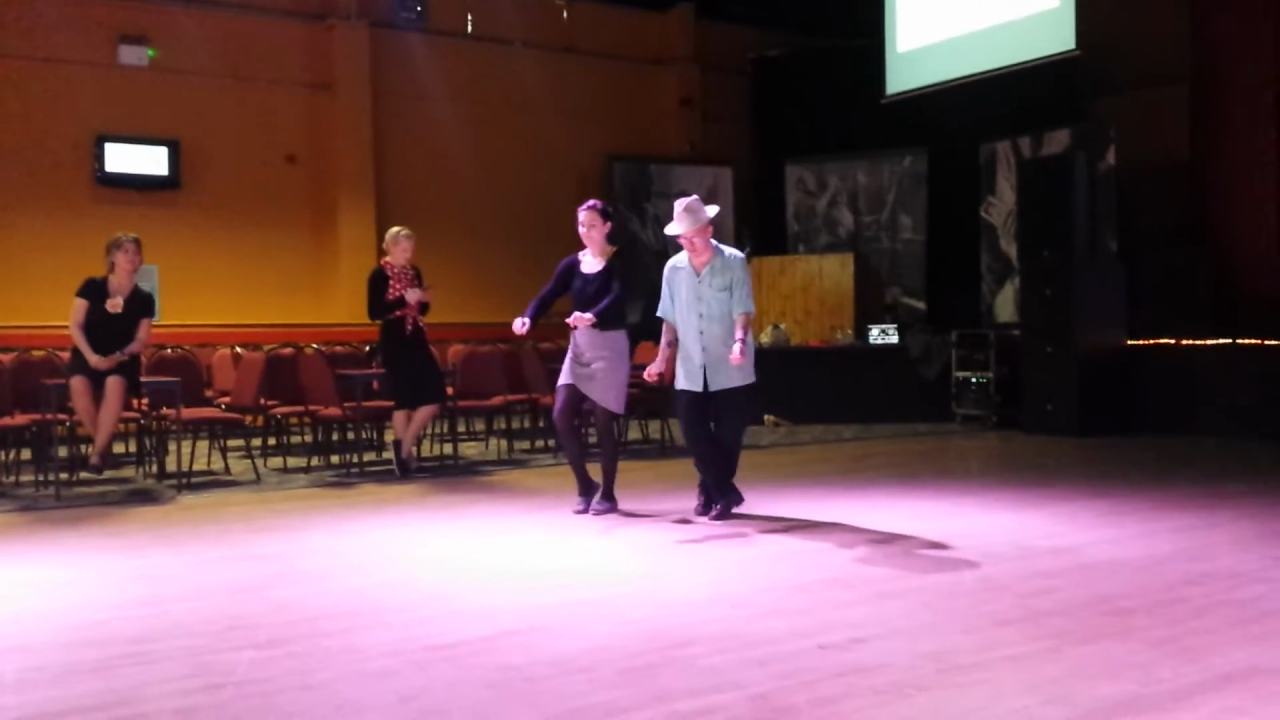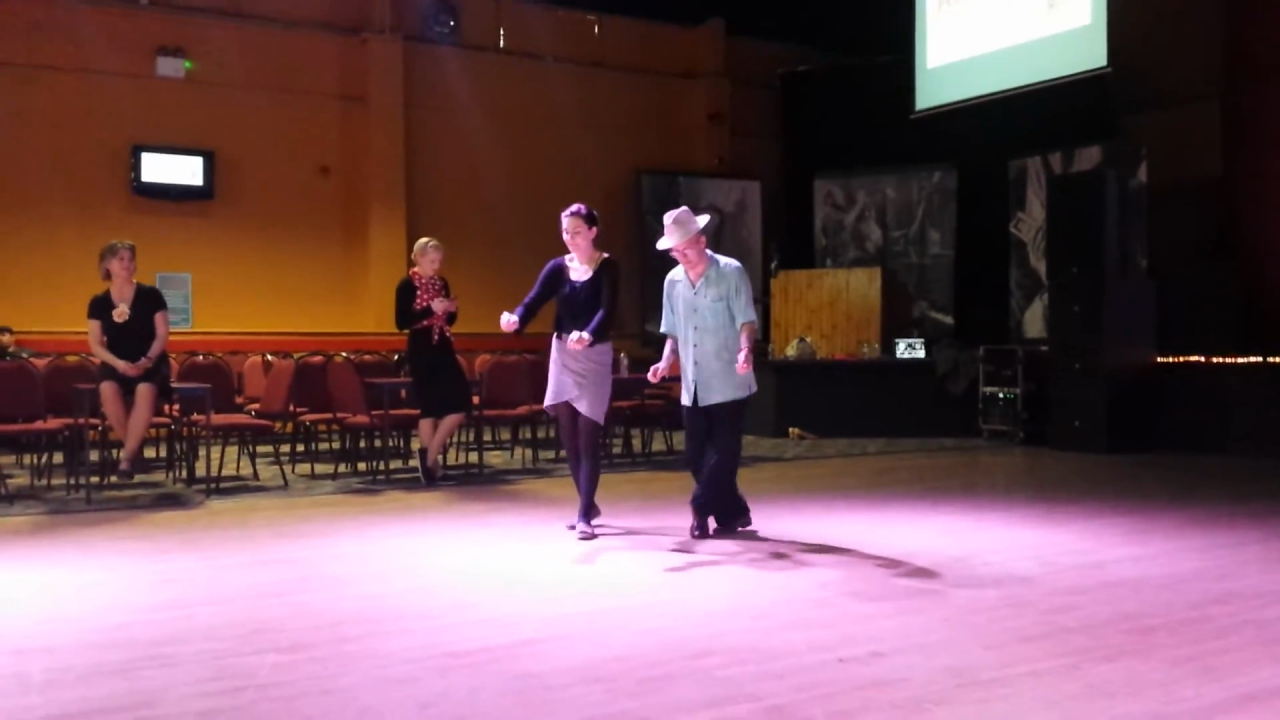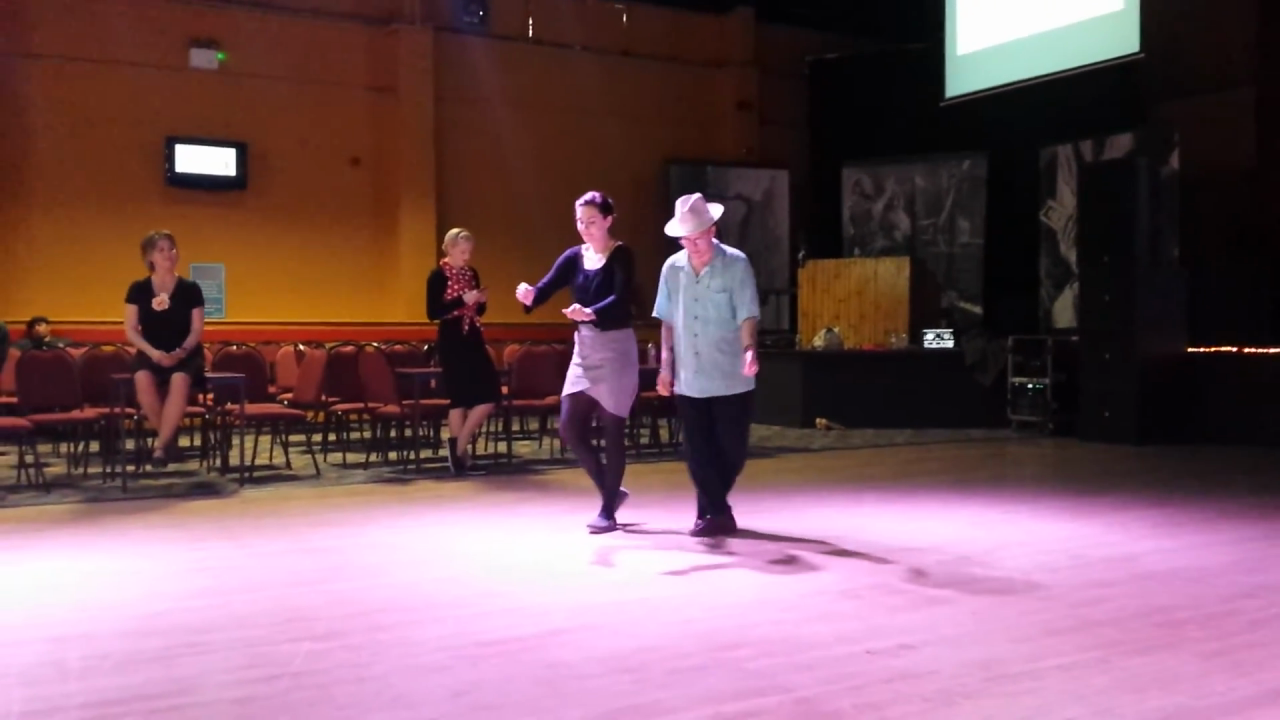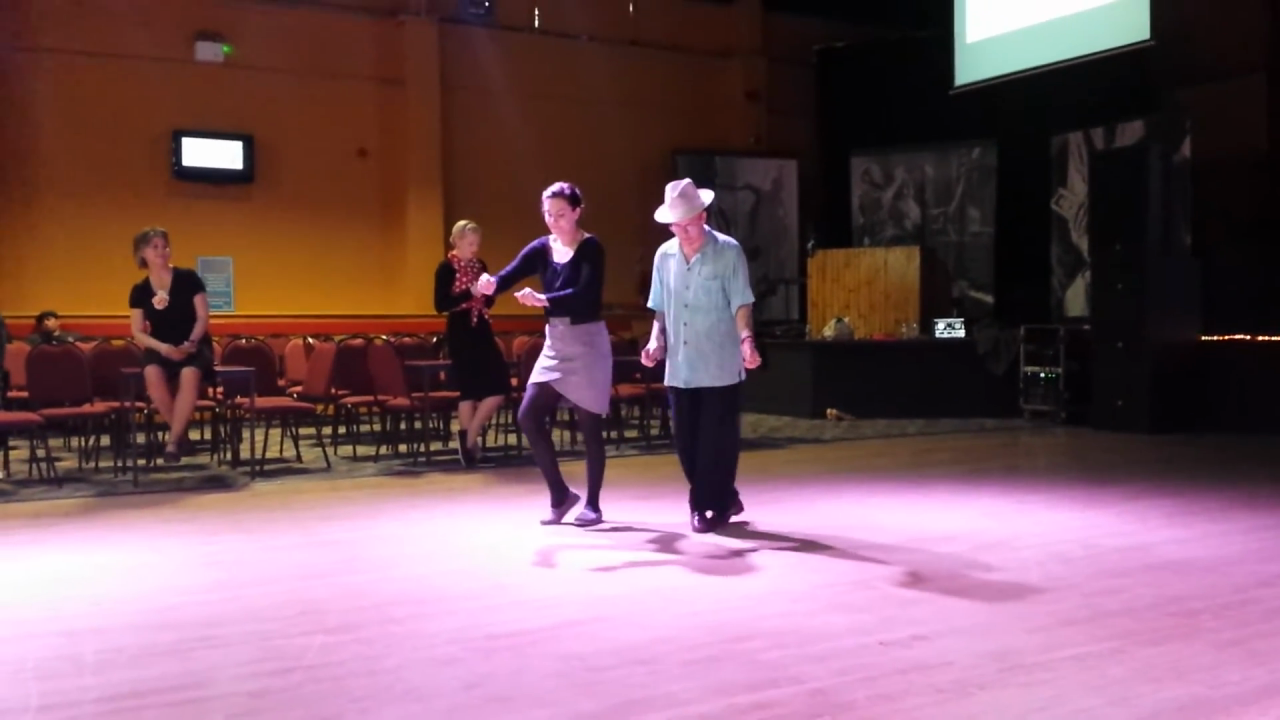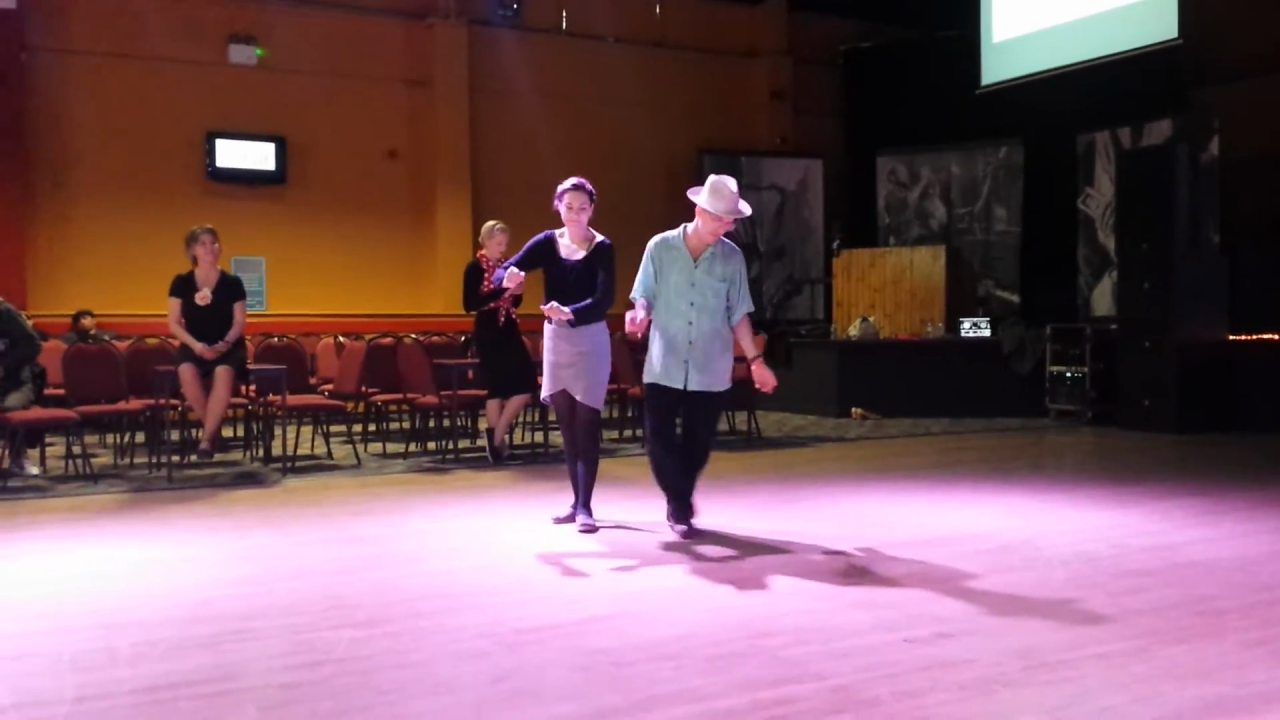
dt=1s
person 1, frame 1
left shoulder: (734, 262)
right shoulder: (673, 268)
left elbow: (742, 311)
right elbow: (670, 320)
left wrist: (740, 341)
right wrist: (662, 359)
left hip: (730, 369)
right hip: (690, 369)
left knee: (730, 433)
right knee: (696, 435)
left ankle: (714, 490)
right ankle: (723, 492)
person 1, frame 2
left shoulder: (731, 273)
right shoulder: (672, 281)
left elbow: (746, 321)
left wrist: (745, 350)
right wrist: (666, 362)
left hip: (728, 382)
right hip: (693, 385)
left knee: (722, 450)
right knee: (698, 454)
left ankle: (703, 512)
right ankle: (732, 512)
person 1, frame 3
left shoulder: (736, 264)
right shoulder: (672, 268)
left elbow: (747, 315)
right elbow: (667, 322)
left wrist: (749, 349)
right wrist: (665, 365)
left hip: (729, 376)
right hip: (688, 377)
left knee: (730, 447)
right knee: (699, 450)
left ankle: (713, 506)
right ankle: (717, 512)
person 1, frame 4
left shoulder: (728, 252)
right shoulder: (664, 256)
left elbow: (741, 303)
left wrist: (746, 340)
right wrist: (656, 341)
left hip: (719, 364)
right hip: (679, 365)
left knee: (715, 439)
right knee: (686, 440)
left ankle: (704, 505)
right ankle: (725, 499)
person 1, frame 5
left shoulder: (732, 257)
right shoulder: (660, 247)
left elbow: (739, 315)
right elbow: (643, 297)
left wrist: (755, 360)
right wrist: (640, 315)
left hip: (710, 369)
right hip: (664, 366)
left knee: (698, 443)
right knee: (661, 439)
left ankle: (679, 504)
right ankle: (680, 507)
person 2, frame 1
left shoulder: (618, 261)
right shoulder: (573, 264)
left elbow: (617, 297)
right elbow: (549, 296)
left wrist: (592, 317)
right wrist: (528, 318)
left hip: (610, 345)
right hip: (579, 347)
left knee: (603, 424)
right knee: (561, 417)
left ankle: (608, 495)
right ankle: (585, 486)
person 2, frame 2
left shoulder: (607, 266)
right shoulder: (557, 267)
left elbow: (607, 310)
right elbow: (534, 301)
left wrist: (588, 336)
right wrist: (515, 319)
left hip: (595, 355)
right hip: (562, 354)
left knee: (588, 436)
right knee: (568, 435)
left ankle: (584, 515)
right ankle: (587, 504)
person 2, frame 3
left shoulder: (621, 255)
right shoulder: (574, 257)
left elbow: (621, 299)
right elbow: (547, 288)
left wrist: (590, 312)
right wrist: (529, 295)
left hip: (616, 346)
right hip: (584, 348)
left knee: (611, 431)
right knee: (569, 427)
left ankle: (607, 511)
right ankle: (611, 491)
person 2, frame 4
left shoulder: (590, 248)
right shoulder: (541, 248)
left elbow: (586, 293)
right elbow: (510, 275)
left wrist: (543, 300)
right wrist: (491, 284)
left hip: (588, 340)
right hip: (555, 342)
left knee: (589, 426)
right knee: (529, 416)
left ankle: (592, 504)
right ankle: (560, 495)
person 2, frame 5
left shoulder: (602, 248)
right shoulder: (546, 243)
left elbow: (605, 298)
right elbow: (505, 271)
left wrist: (570, 312)
right wrist: (508, 277)
left hip: (590, 339)
right hip: (555, 338)
left knee: (586, 425)
right knee: (567, 426)
left ankle: (584, 506)
right ankle: (577, 502)
person 3, frame 1
left shoulder: (414, 272)
right shoulder: (379, 275)
right elbow: (374, 313)
left wrist: (424, 300)
right wrist: (403, 300)
left hip: (416, 338)
right hip: (394, 340)
left knee: (434, 394)
right knee: (403, 397)
left ankle: (405, 446)
right ankle: (403, 451)
person 3, frame 2
left shoulder: (442, 283)
right shoulder: (407, 285)
right elbow: (402, 323)
left wrist: (452, 310)
right wrist: (430, 309)
left hip: (443, 347)
right hip: (421, 350)
left knee: (460, 403)
right knee: (430, 406)
left ankle: (429, 457)
right ankle: (430, 462)
person 3, frame 3
left shoulder: (472, 273)
right shoulder: (438, 275)
right elbow: (433, 313)
left wrist: (481, 301)
right wrist: (461, 300)
left hip: (473, 338)
right hip: (452, 340)
left knee: (490, 393)
right knee: (460, 396)
left ankle: (459, 447)
right ankle: (459, 452)
person 3, frame 4
left shoulder: (480, 265)
right shoulder: (446, 268)
right elbow: (441, 305)
left wrist: (489, 293)
right wrist: (469, 292)
left hip: (482, 329)
right hip: (460, 332)
left knee: (499, 385)
right knee: (469, 388)
left ankle: (470, 438)
right ankle: (468, 444)
person 3, frame 5
right shoulder: (475, 268)
right elbow: (469, 305)
left wrist: (517, 293)
right wrist: (497, 292)
left hip: (509, 329)
right hip: (488, 331)
left knee: (526, 384)
right knee: (497, 387)
left ankle: (497, 437)
right ankle: (496, 443)
person 4, frame 1
left shoulder: (144, 299)
right shoulder: (92, 286)
left elbow: (141, 340)
right elbow: (75, 326)
left wrist: (118, 356)
right wrist: (91, 356)
left hip: (122, 360)
right hip: (87, 355)
left knee: (115, 384)
right knee: (79, 384)
left ankle: (97, 451)
right ankle: (101, 442)
person 4, frame 2
left shoulder: (151, 295)
right shoulder: (98, 303)
left elbow: (162, 335)
right elbow: (95, 345)
left wrist: (147, 361)
right wrist: (118, 363)
left hip: (150, 363)
right hip: (115, 364)
left knee: (145, 391)
right knee: (108, 390)
left ankle: (127, 455)
right ankle: (134, 447)
person 4, frame 3
left shoulder: (190, 289)
right shoulder: (138, 289)
left elbow: (197, 329)
right elbow: (130, 330)
left wrist: (182, 351)
right wrist: (153, 352)
left hip: (185, 354)
right hip: (151, 353)
left knee: (179, 381)
right knee: (143, 380)
left ankle: (161, 444)
right ankle: (168, 437)
person 4, frame 4
left shoulder: (188, 278)
right shoulder: (139, 291)
left elbow: (203, 317)
right elbow: (138, 332)
left wrist: (191, 343)
right wrist: (162, 347)
left hip: (194, 346)
right hip: (160, 349)
left knee: (189, 375)
right knee: (152, 374)
left ankle: (173, 440)
right ankle: (179, 431)
person 4, frame 5
left shoulder: (232, 283)
right shoulder: (181, 282)
left elbow: (239, 322)
right elbow: (174, 323)
left wrist: (226, 343)
right wrist: (196, 345)
left hip: (228, 346)
right hip: (194, 346)
left knee: (223, 373)
right knee: (187, 373)
left ankle: (207, 437)
right ankle: (213, 428)
